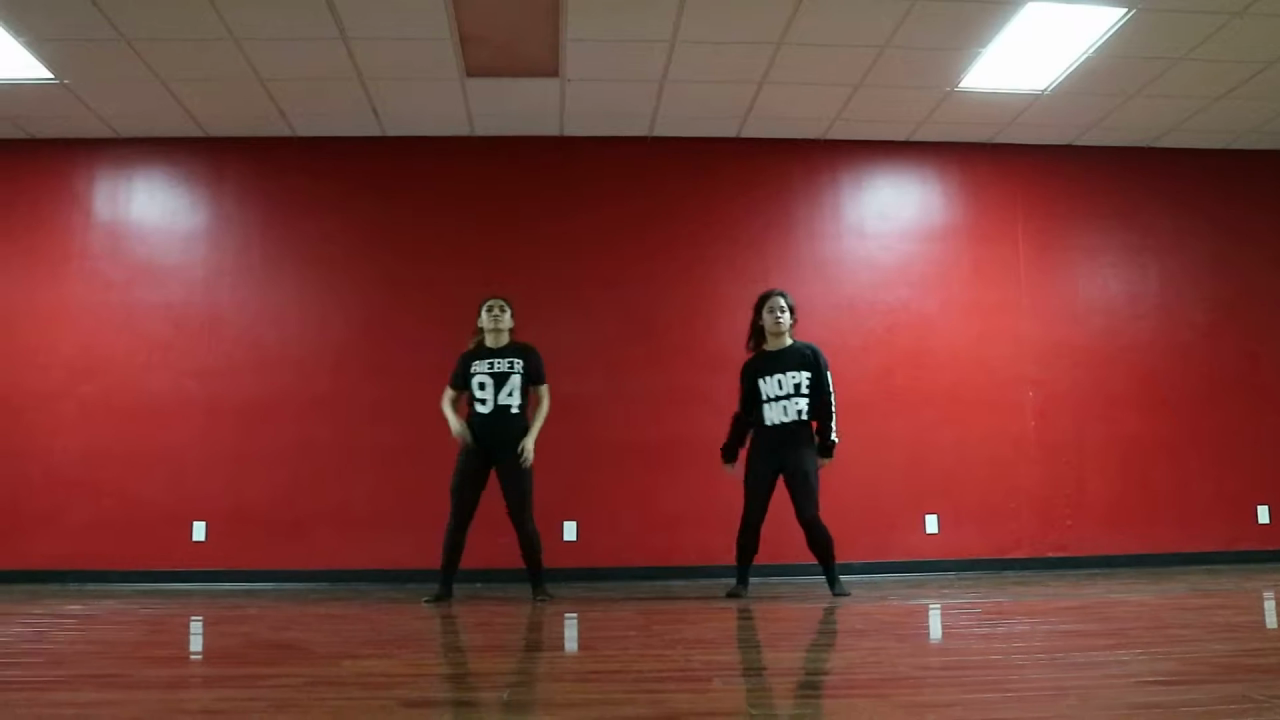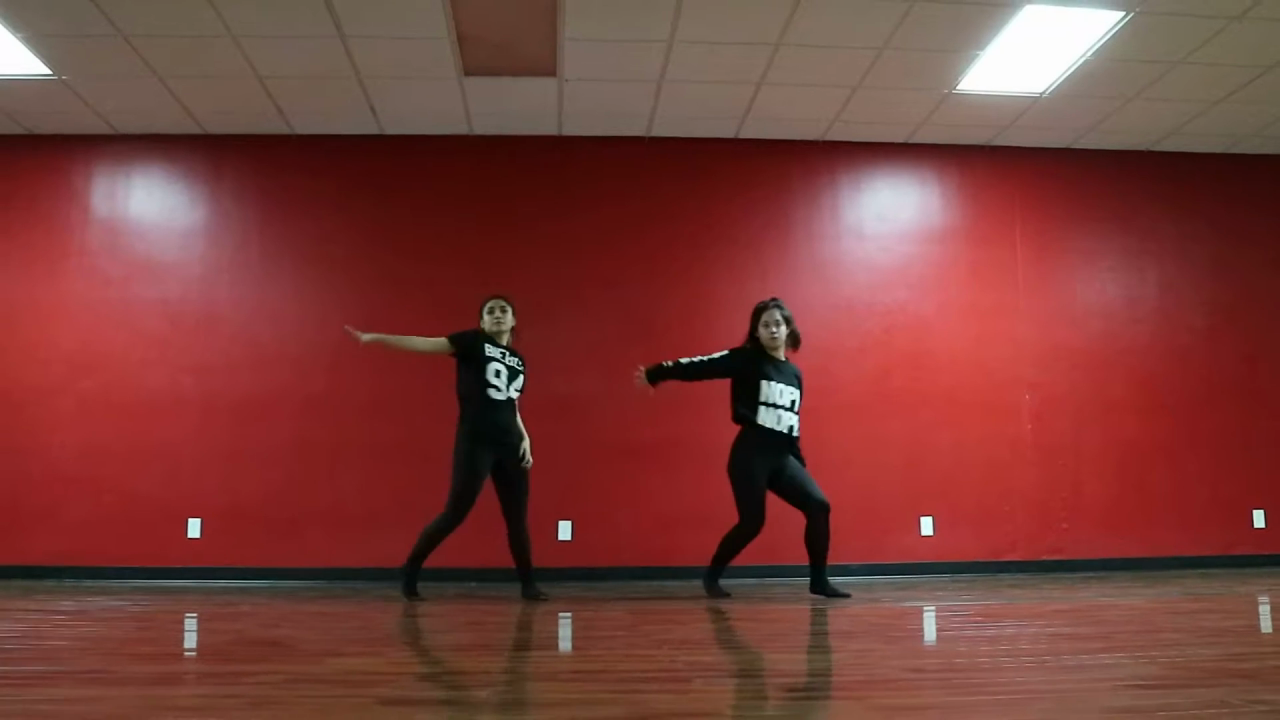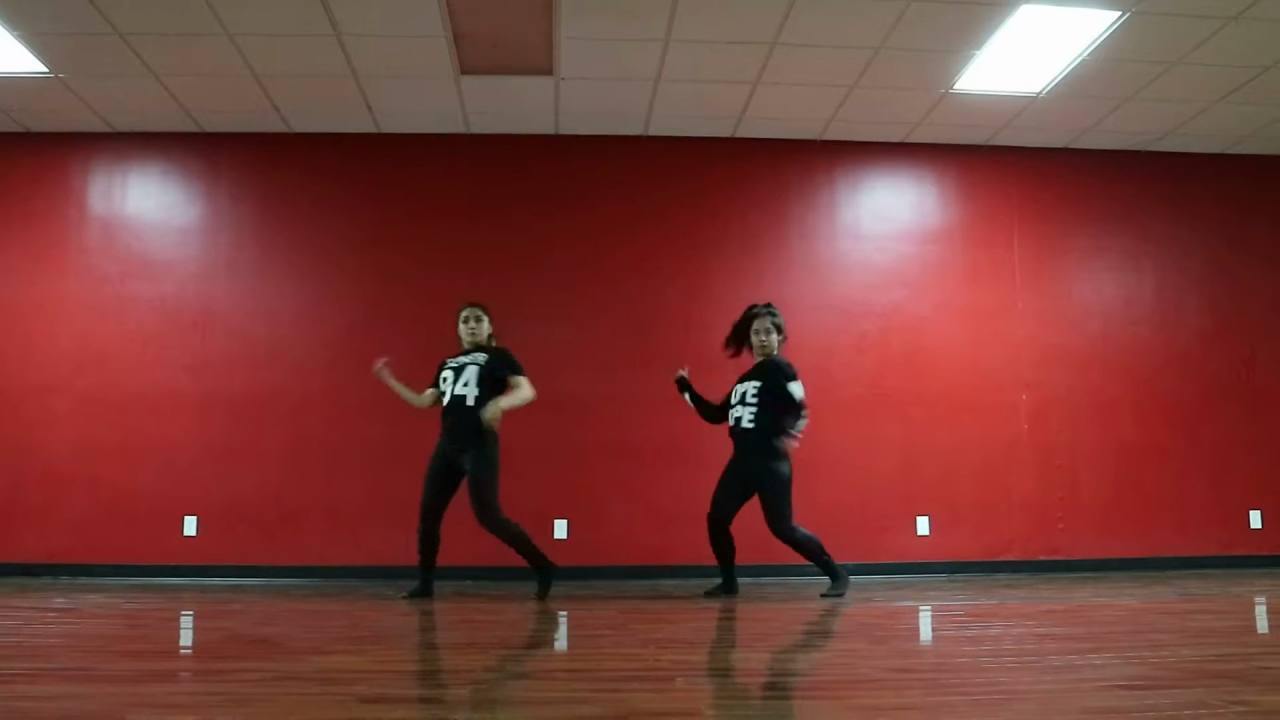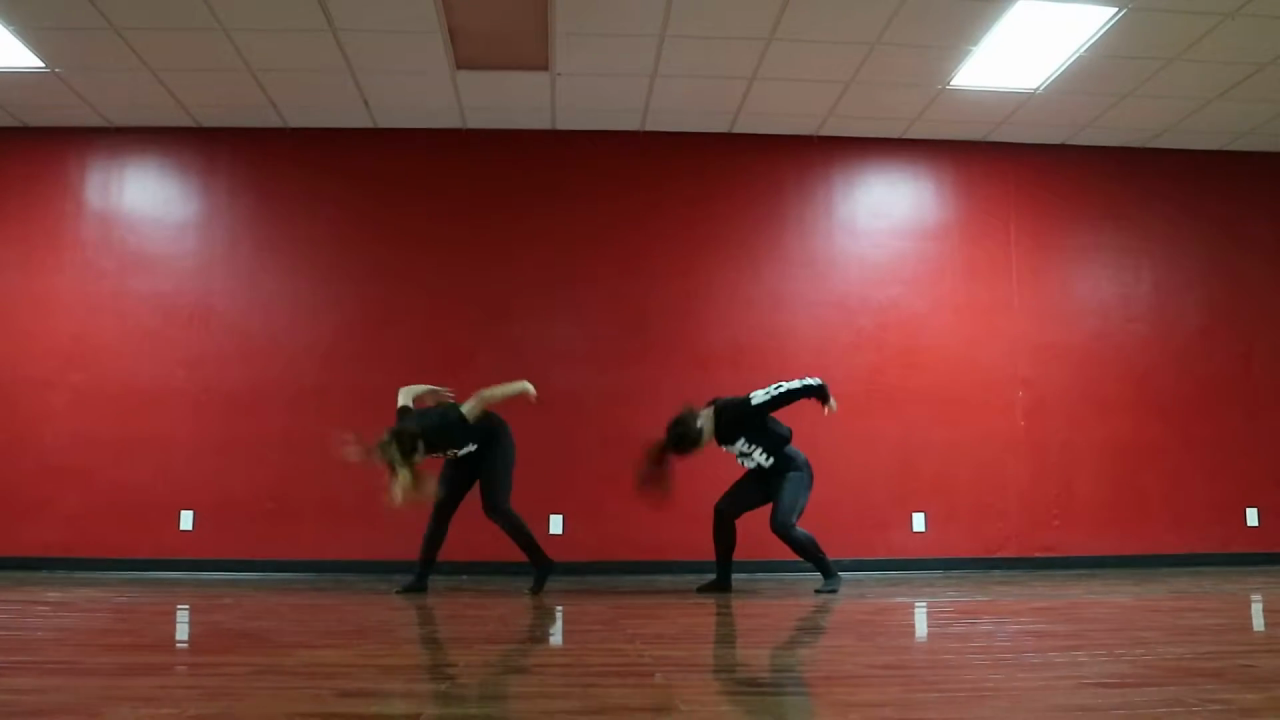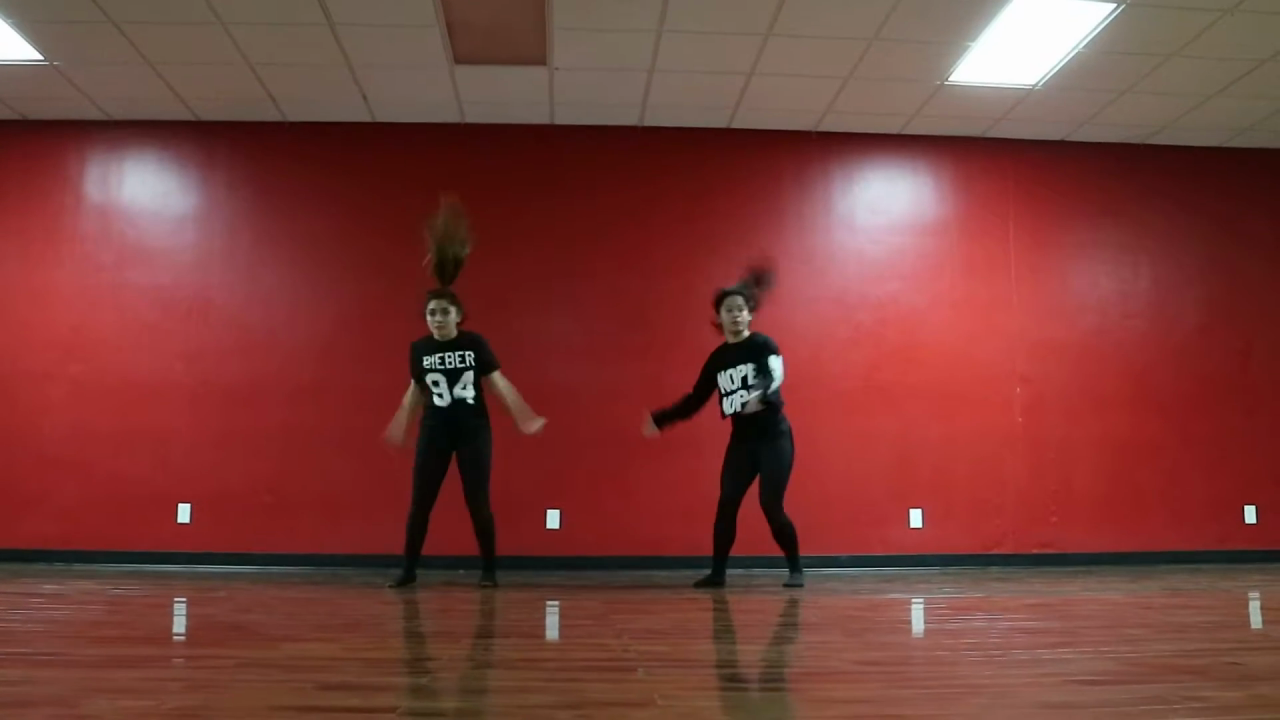
dt=0.4s
person 1, frame 1
left shoulder: (528, 355)
right shoulder: (470, 359)
left elbow: (544, 401)
right elbow: (448, 399)
left wrist: (531, 437)
right wrist: (453, 421)
left hip: (514, 447)
right hip: (475, 445)
left knee: (522, 517)
right knee: (460, 516)
left ankle: (538, 584)
right ankle: (444, 586)
person 1, frame 2
left shoulder: (518, 362)
right shoulder: (473, 341)
right elbow: (426, 344)
left wrist: (525, 439)
right wrist: (376, 338)
left hip: (510, 445)
right hip: (474, 441)
left knee: (516, 515)
right knee: (456, 512)
left ankle: (528, 583)
right ankle: (409, 573)
person 1, frame 3
left shoulder: (498, 356)
right shoulder: (449, 361)
left elbow: (528, 391)
right elbow: (425, 401)
left wrist: (501, 403)
right wrist: (390, 380)
left hip: (479, 445)
right hip: (447, 446)
left knee: (487, 514)
right knee: (428, 513)
left ankle: (544, 569)
right ankle: (425, 582)
person 1, frame 4
left shoulder: (441, 427)
right shoulder: (405, 427)
left elbow: (480, 400)
right elbow: (406, 392)
left wrist: (519, 386)
right wrist: (435, 391)
left hip: (494, 442)
right hip: (465, 451)
left knee: (496, 509)
right knee: (441, 510)
left ankle: (543, 566)
right ankle: (421, 577)
person 1, frame 5
left shoulder: (475, 346)
right shoulder: (419, 350)
left elbow: (499, 383)
right elbow: (415, 389)
left wrist: (523, 415)
right wrist: (399, 422)
left hip: (473, 430)
right hip: (434, 432)
left knee: (477, 502)
right knee: (421, 501)
left ankle: (489, 571)
right ankle: (408, 570)
person 2, frame 1
left shoulder: (810, 355)
right shoulder: (753, 365)
left elbow: (827, 402)
right elbow: (745, 413)
left wrist: (826, 447)
right wrist: (729, 452)
left hip: (801, 445)
right hip: (764, 446)
left knee: (808, 515)
right knee: (753, 512)
left ankle: (833, 579)
right ankle: (741, 578)
person 2, frame 2
left shoulder: (794, 374)
right shoulder: (746, 360)
right elbow: (700, 366)
left wrist: (798, 459)
right wrist: (655, 372)
left hip: (783, 457)
right hip: (749, 455)
left knee: (819, 505)
right knee: (752, 523)
left ankle: (819, 580)
right ankle: (712, 576)
person 2, frame 3
left shoulder: (779, 369)
right shoulder: (748, 377)
left elbow: (797, 409)
right elbow: (717, 416)
left wrist: (787, 434)
right wrist: (686, 388)
left hip: (769, 458)
right hip: (742, 458)
left knee: (781, 527)
right knee: (717, 518)
left ankle: (838, 576)
right ankle: (729, 581)
person 2, frame 4
left shoulder: (733, 410)
right shoulder: (712, 420)
left elbow: (781, 393)
left wrist: (823, 394)
left hip: (792, 469)
right hip: (762, 473)
left knee: (783, 525)
right knee: (723, 511)
left ankle: (830, 574)
right ankle: (723, 578)
person 2, frame 5
left shoulder: (763, 346)
right shoulder: (717, 358)
left elbow: (774, 375)
right elbow: (696, 398)
left wrist: (759, 394)
right wrist: (660, 420)
left hip: (774, 436)
right hip: (741, 437)
left knee: (771, 505)
right knee: (727, 504)
left ankle: (795, 569)
right ankle: (718, 573)
